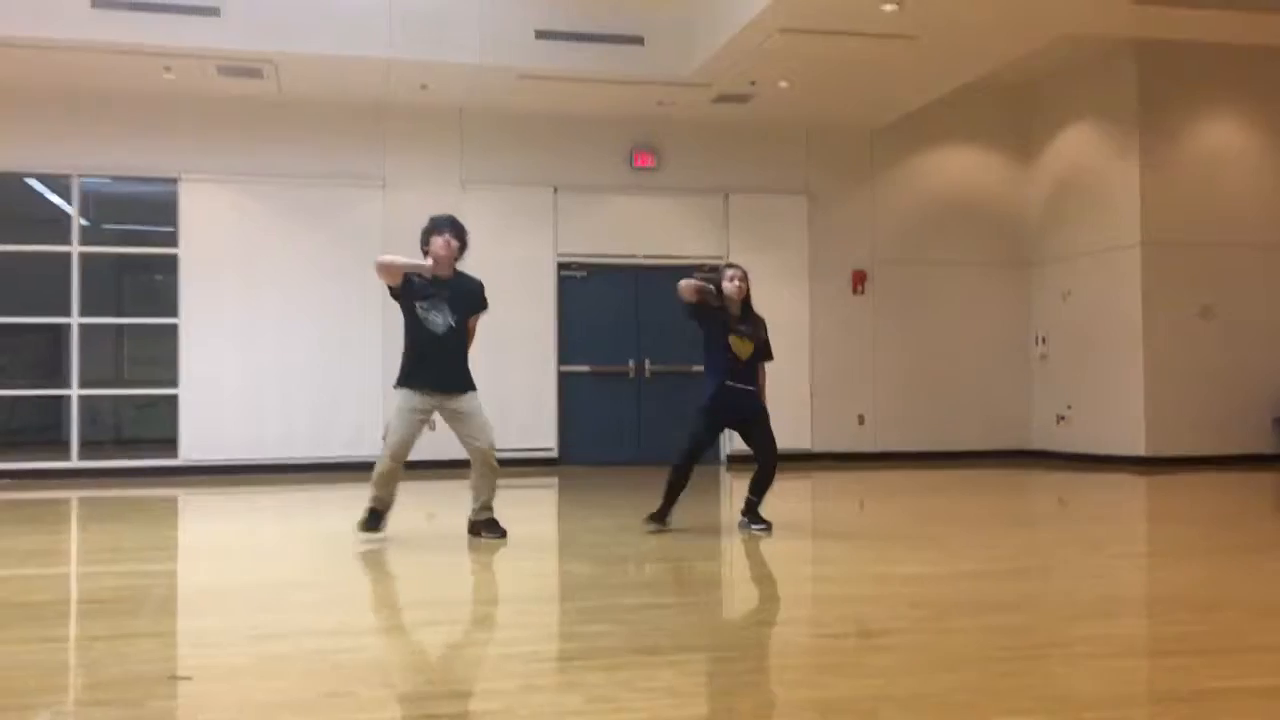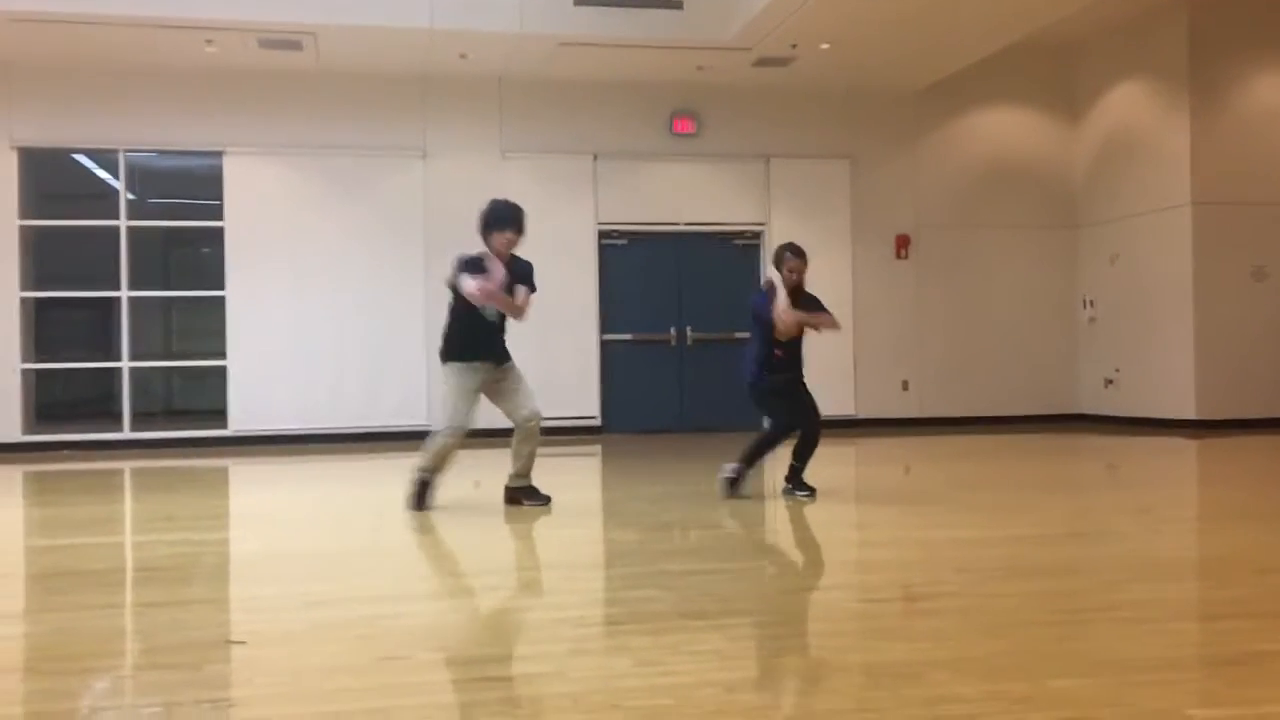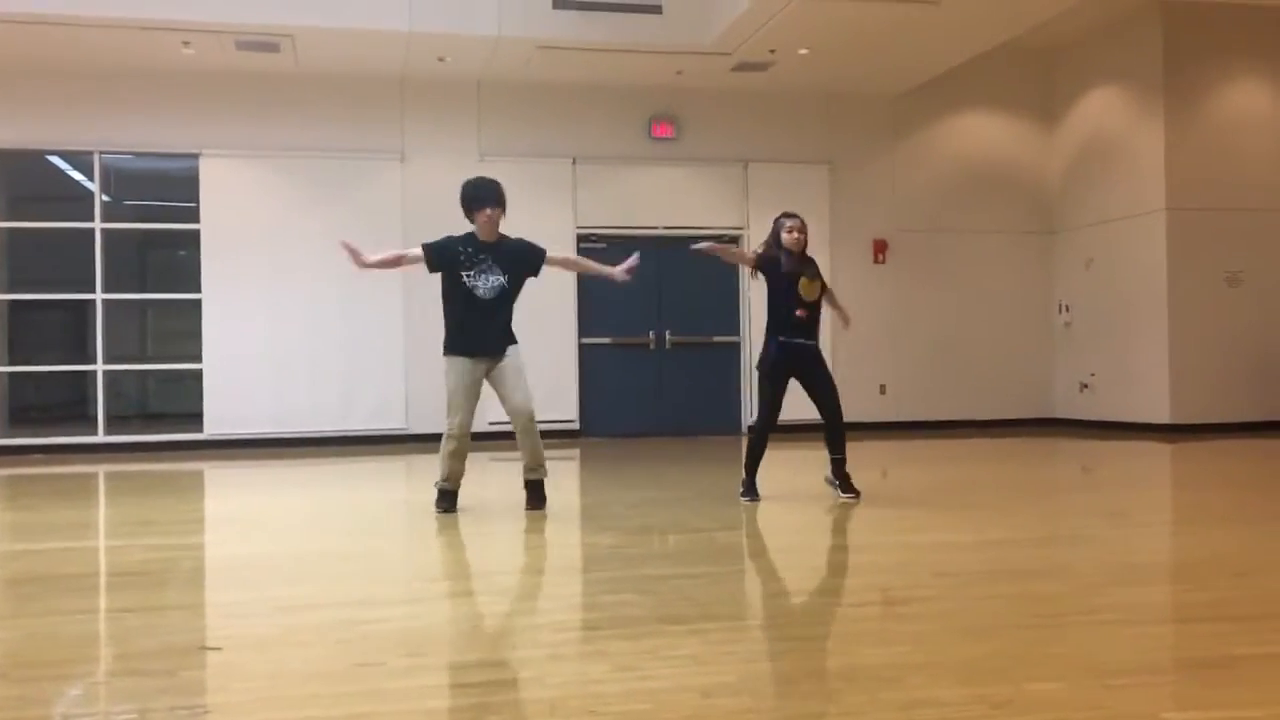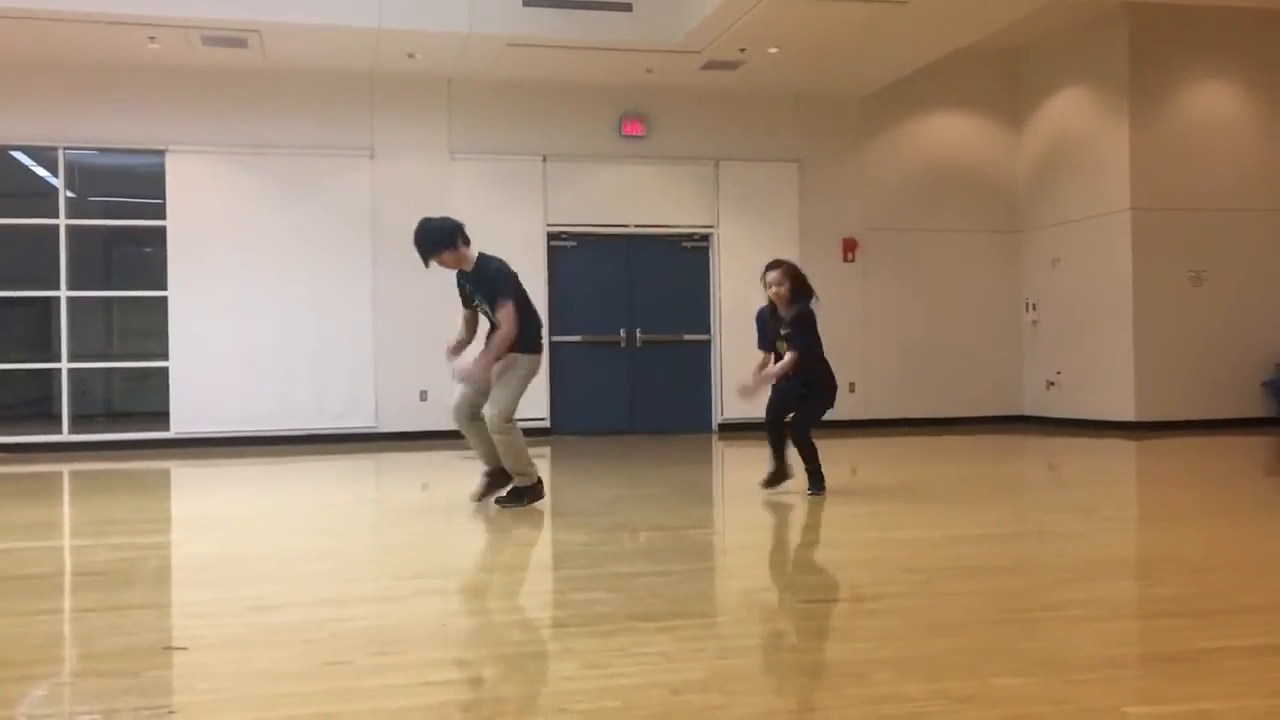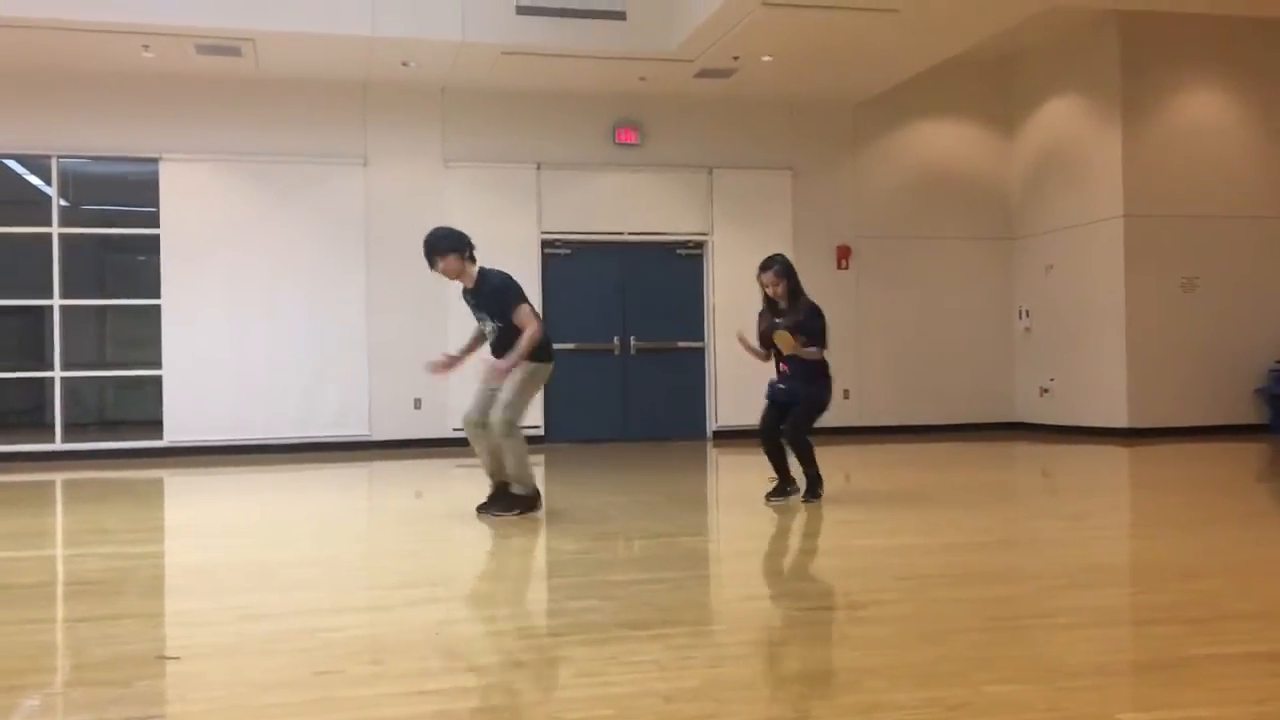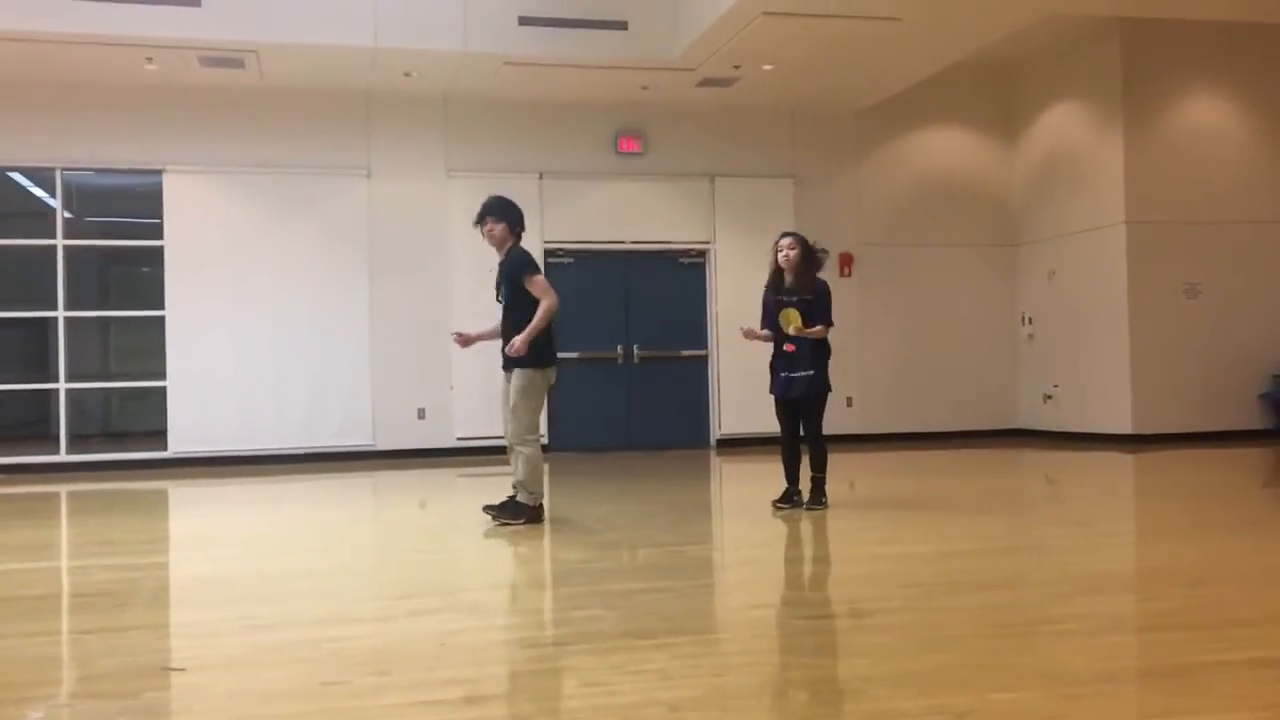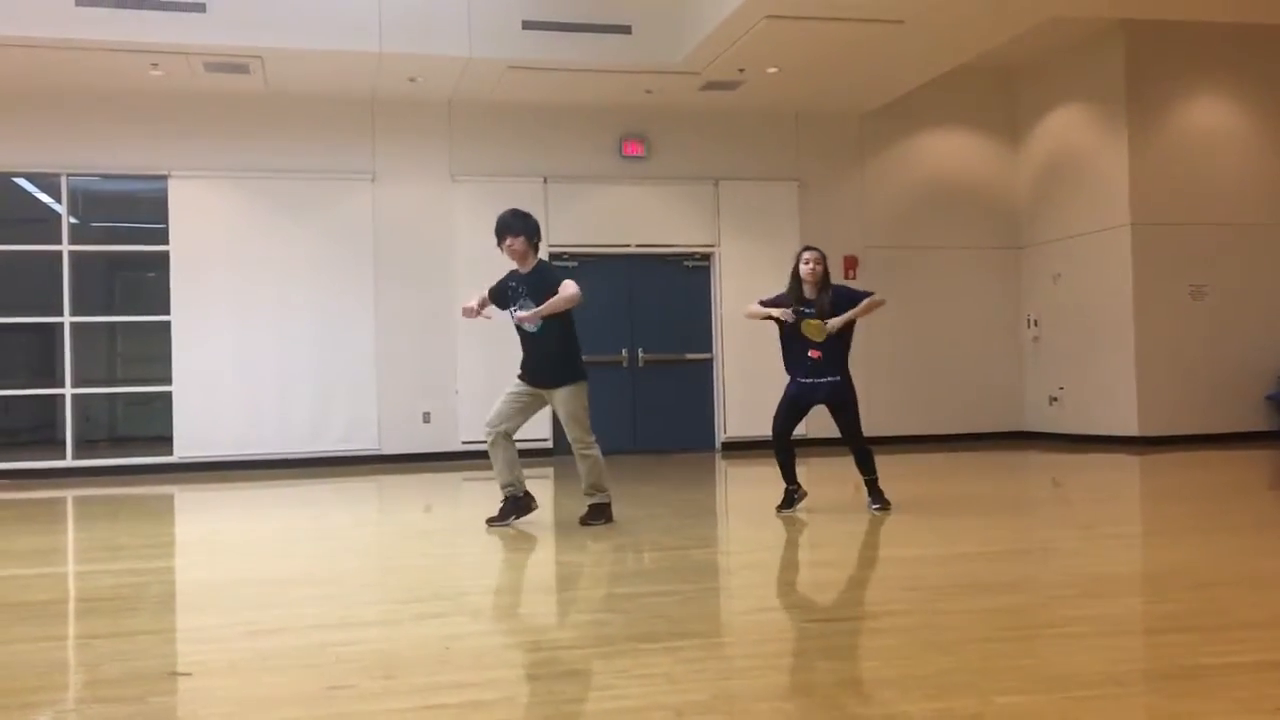
dt=0.7s
person 1, frame 1
left shoulder: (471, 288)
right shoulder: (408, 278)
right elbow: (381, 264)
right wrist: (425, 267)
left hip: (457, 386)
right hip: (413, 386)
left knee: (485, 449)
right knee: (393, 450)
left ankle: (482, 517)
right ankle: (378, 507)
person 1, frame 2
left shoulder: (523, 269)
right shoulder: (468, 265)
left elbow: (519, 311)
right elbow: (473, 291)
left wrist: (498, 289)
right wrist: (496, 279)
left hip: (497, 359)
right hip: (460, 361)
left knee: (529, 417)
right knee: (455, 426)
left ankle: (519, 486)
right ankle: (425, 478)
person 1, frame 3
left shoulder: (517, 250)
right shoulder: (452, 248)
left elbow: (564, 260)
right elbow: (405, 257)
left wrist: (612, 271)
right wrist: (368, 262)
left hip: (502, 347)
right hip: (460, 353)
left knee: (522, 411)
right knee: (458, 425)
left ankle: (535, 481)
right ankle: (447, 487)
person 1, frame 4
left shoulder: (494, 272)
right shoulder: (463, 277)
left elbow: (509, 328)
left wrist: (481, 366)
right wrist: (459, 345)
left hip: (523, 350)
right hip: (498, 351)
left knee: (497, 415)
right knee: (463, 409)
left ankle: (528, 483)
right ankle: (498, 470)
person 1, frame 5
left shoulder: (498, 284)
right shoulder: (468, 292)
left elbow: (533, 328)
left wrist: (509, 362)
right wrist: (457, 358)
left hip: (530, 360)
right hip: (503, 361)
left knee: (502, 421)
right knee: (474, 419)
left ankle: (525, 493)
right ankle: (504, 486)
person 1, frame 6
left shoulder: (519, 259)
right shoulder: (504, 266)
left elbow: (550, 301)
left wrist: (525, 337)
right wrist: (477, 337)
left hip: (533, 361)
right hip: (516, 362)
left knee: (523, 433)
right knee: (513, 433)
left ankle: (530, 503)
right ankle: (521, 498)
person 1, frame 7
left shoulder: (549, 274)
right shoulder: (509, 283)
left elbow: (573, 294)
right elbow: (485, 298)
left wrist: (534, 313)
right wrist: (475, 305)
left hip: (565, 376)
right hip: (530, 378)
left knee: (582, 442)
right knee: (496, 428)
left ankle: (600, 502)
right ankle: (517, 496)
person 2, frame 1
left shoulder: (756, 323)
right shoulder: (709, 312)
left elbow: (759, 366)
right elbow: (684, 287)
left wrist: (761, 405)
right wrist: (707, 288)
left hip: (748, 404)
right hip: (717, 400)
left knee: (769, 459)
right knee: (689, 456)
left ankle: (750, 513)
right ankle: (663, 512)
person 2, frame 2
left shoulder: (806, 301)
right shoulder: (763, 298)
left elbow: (832, 324)
right elbow: (784, 322)
left wrist: (803, 317)
right wrist: (780, 287)
left hip: (791, 378)
right hip: (762, 377)
left knee: (812, 424)
right knee: (785, 422)
left ankle: (794, 479)
right ankle: (737, 469)
person 2, frame 3
left shoulder: (811, 266)
right shoulder: (776, 262)
right elbow: (745, 258)
left wrist: (839, 309)
right wrist: (716, 248)
left hip: (810, 352)
right hip: (780, 352)
left knee: (833, 413)
right knee: (767, 420)
left ankle: (840, 475)
right ankle: (749, 481)
person 2, frame 4
left shoulder: (803, 317)
right shoulder: (765, 316)
left elbow: (791, 359)
right elbow: (765, 356)
left wrist: (758, 382)
right wrist: (756, 378)
left hip: (817, 385)
right hip: (788, 384)
left knee: (799, 426)
right knee: (773, 420)
left ankle: (815, 477)
right ankle: (779, 468)
person 2, frame 5
left shoulder: (807, 310)
right shoulder: (767, 315)
left elbow: (818, 352)
right elbow: (765, 354)
left wrist: (799, 350)
right wrist: (747, 345)
left hip: (812, 386)
right hip: (784, 385)
left knee: (793, 431)
right knee: (768, 431)
left ankle: (814, 481)
right ankle: (785, 482)
person 2, frame 6
left shoulder: (817, 288)
right shoulder: (771, 292)
left elbow: (824, 329)
right elbow: (771, 333)
left wrist: (805, 332)
right wrist: (754, 335)
left hip: (812, 372)
right hip: (782, 373)
left knee: (812, 432)
right knee: (788, 434)
left ankle: (818, 491)
right ankle: (792, 490)
person 2, frame 7
left shoulder: (837, 295)
right shoulder: (787, 300)
left elbow: (877, 300)
right elbow: (750, 310)
left wrist: (844, 318)
right wrist: (772, 312)
left hip: (836, 381)
right hip: (800, 381)
left knee: (854, 437)
right knee: (779, 435)
left ankle: (874, 491)
right ankle: (793, 490)
